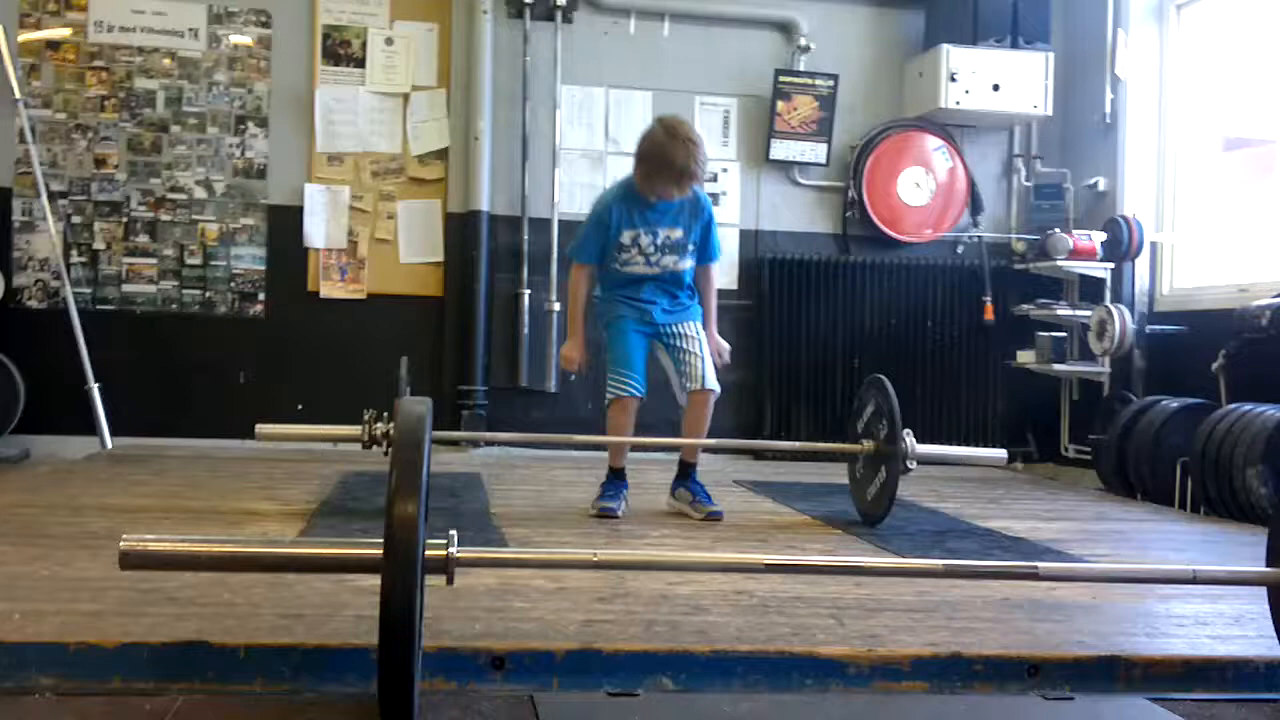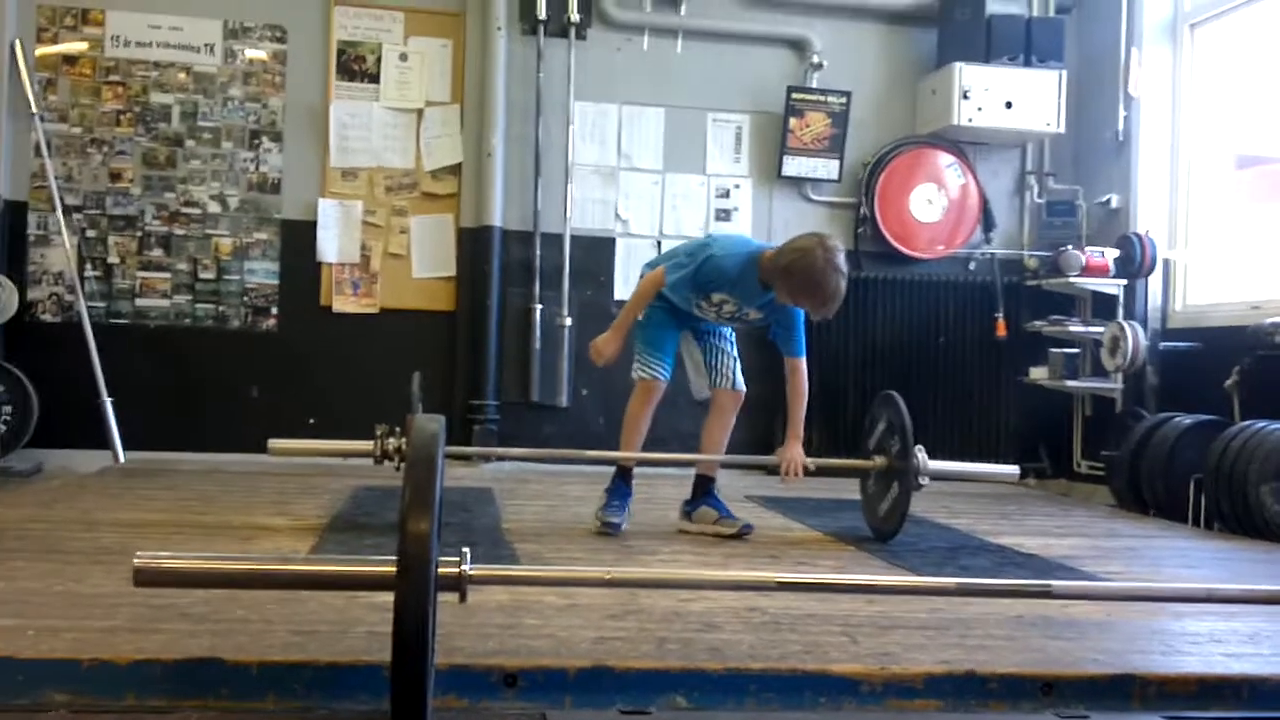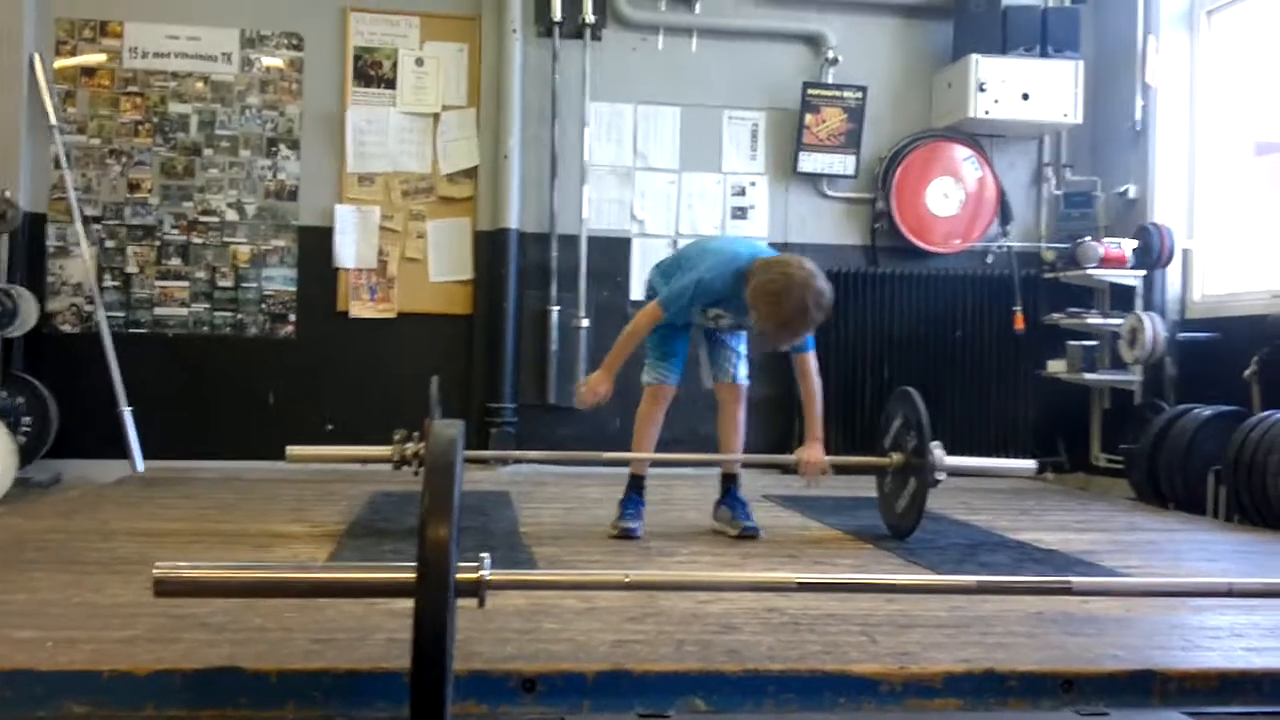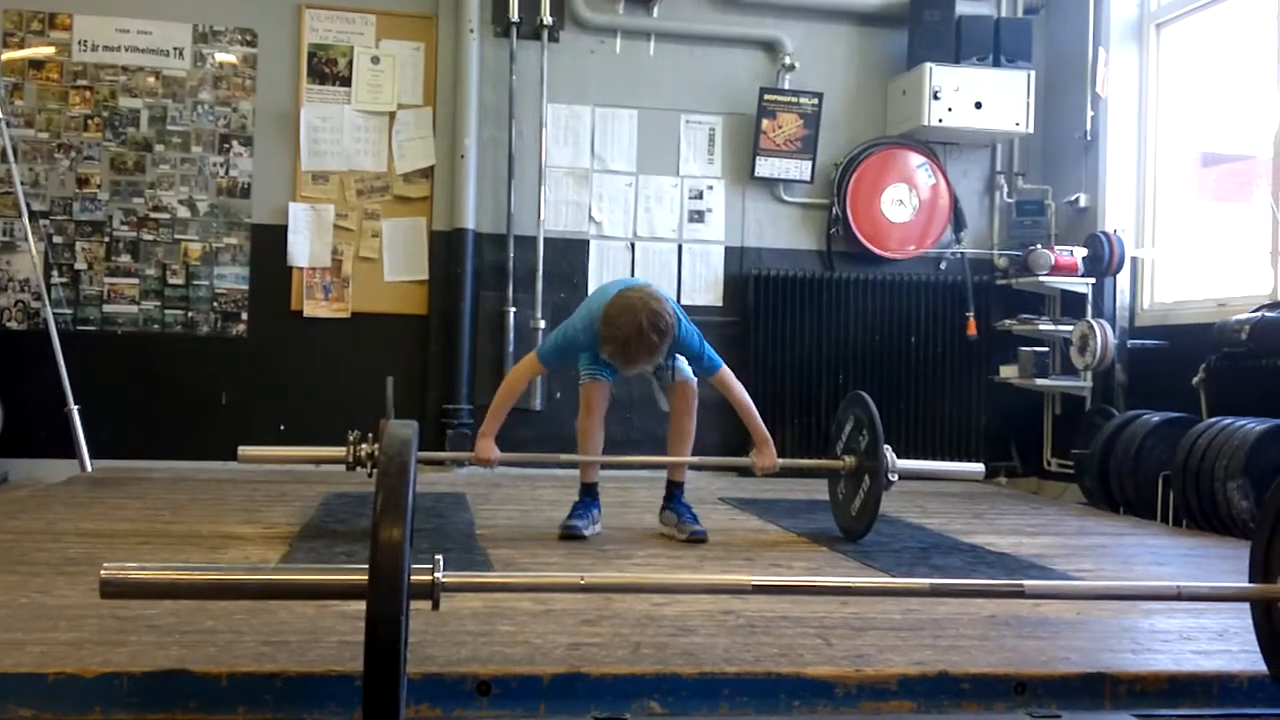
dt=0.7s
person 1, frame 1
left shoulder: (698, 206)
right shoulder: (612, 206)
left elbow: (706, 270)
right elbow: (581, 273)
left wrist: (711, 329)
right wrist: (574, 336)
left hip: (680, 308)
right hip: (626, 307)
left knee: (704, 389)
right knee: (626, 395)
left ankle: (685, 482)
right ankle: (615, 482)
person 1, frame 2
left shoulder: (788, 304)
right shoulder: (725, 259)
left elbow: (796, 369)
right elbow: (654, 278)
left wrist: (794, 442)
right wrist: (615, 334)
left hip: (711, 319)
right hip: (666, 301)
left knee: (730, 395)
right knee: (652, 383)
left ankle: (700, 499)
right ankle: (620, 487)
person 1, frame 3
left shoulder: (791, 300)
right shoulder: (714, 276)
left elbow: (807, 369)
right elbow: (647, 317)
left wrist: (814, 441)
right wrist: (606, 374)
left hip: (733, 309)
right hip: (670, 292)
left knee: (733, 391)
right knee: (660, 389)
left ankle: (729, 499)
right ankle: (634, 496)
person 1, frame 4
left shoulder: (677, 329)
right shoulder: (586, 327)
left elbow: (729, 384)
right elbow: (522, 371)
left wrist: (764, 445)
right wrist: (486, 436)
left hip: (657, 339)
right hip: (604, 340)
left knee: (686, 391)
right knee: (593, 395)
left ankle: (674, 502)
right ankle: (588, 501)
